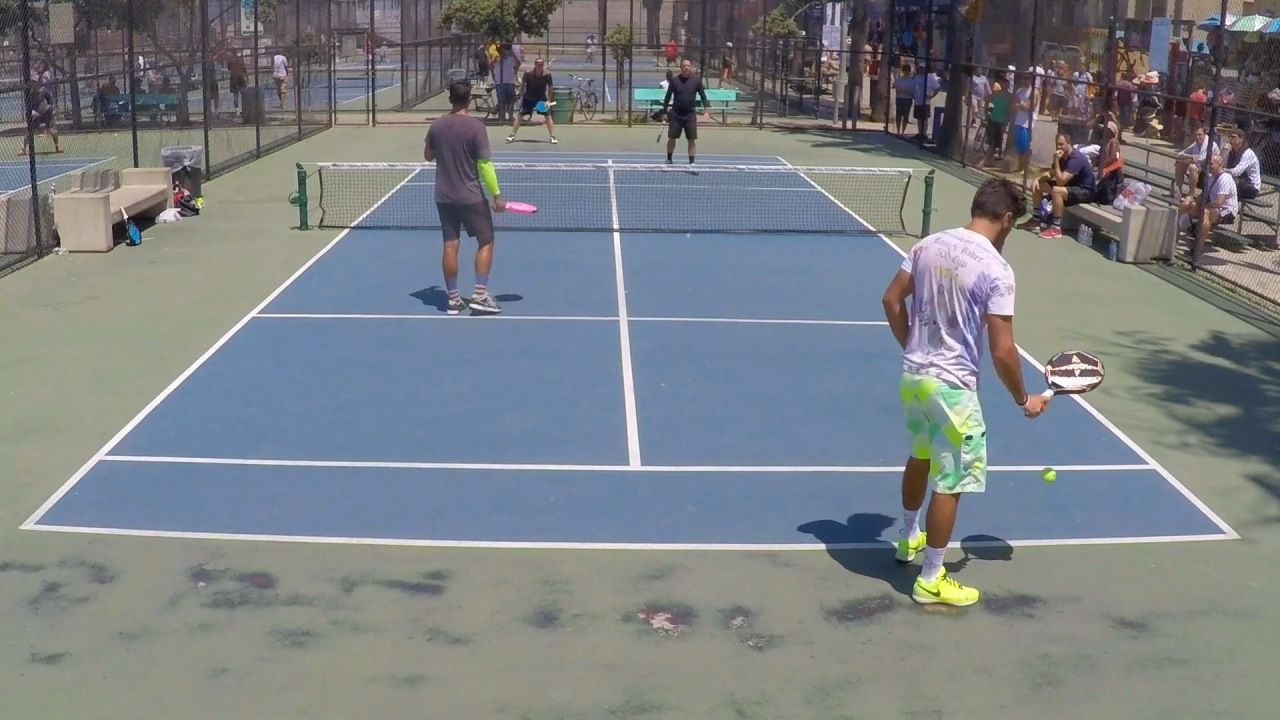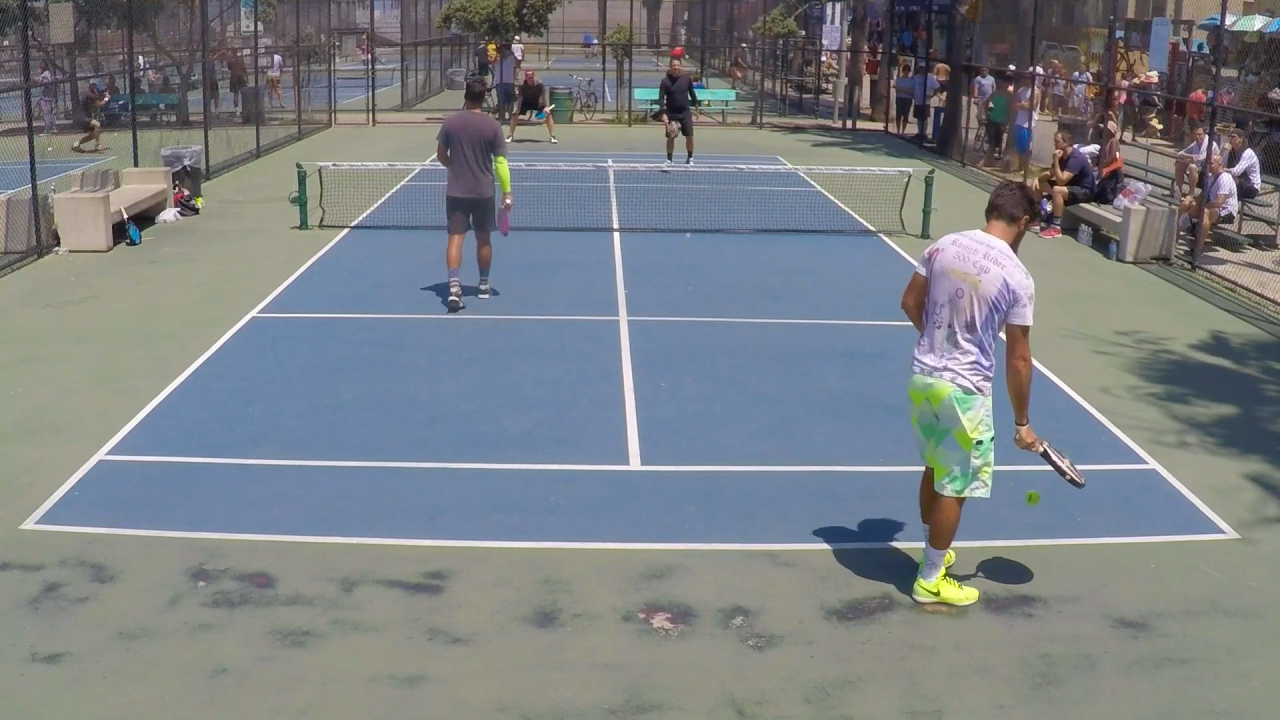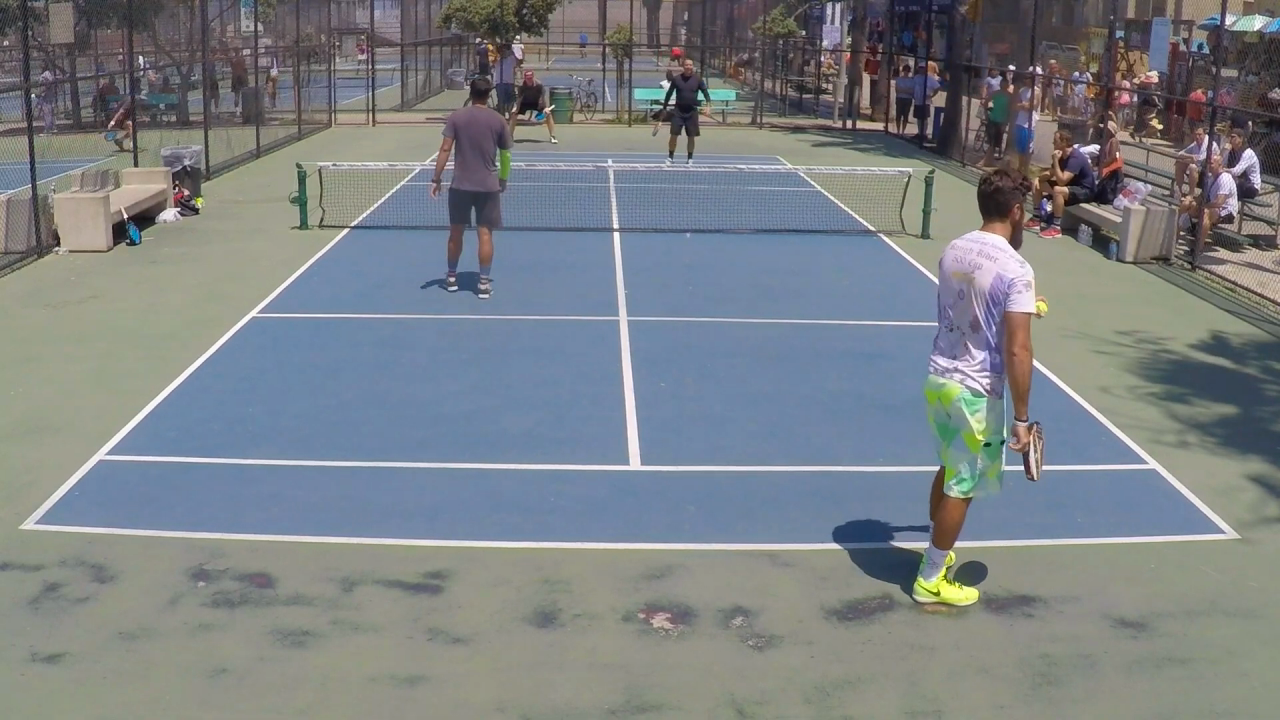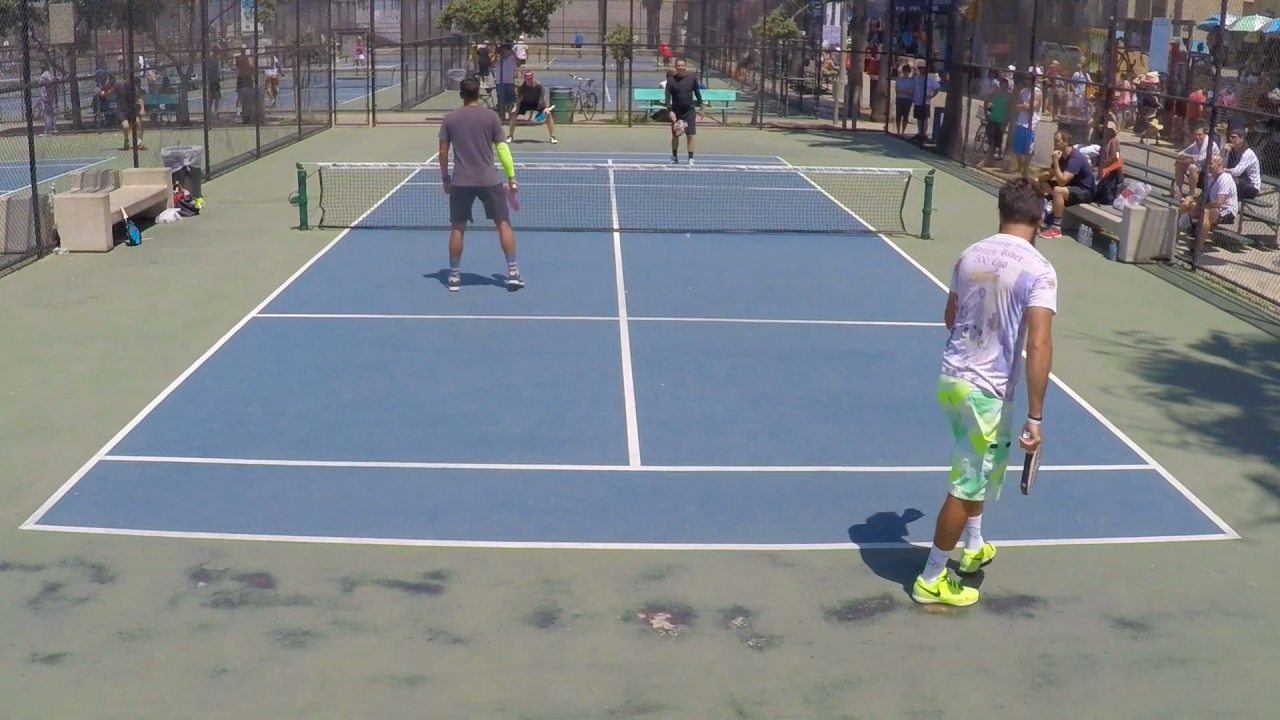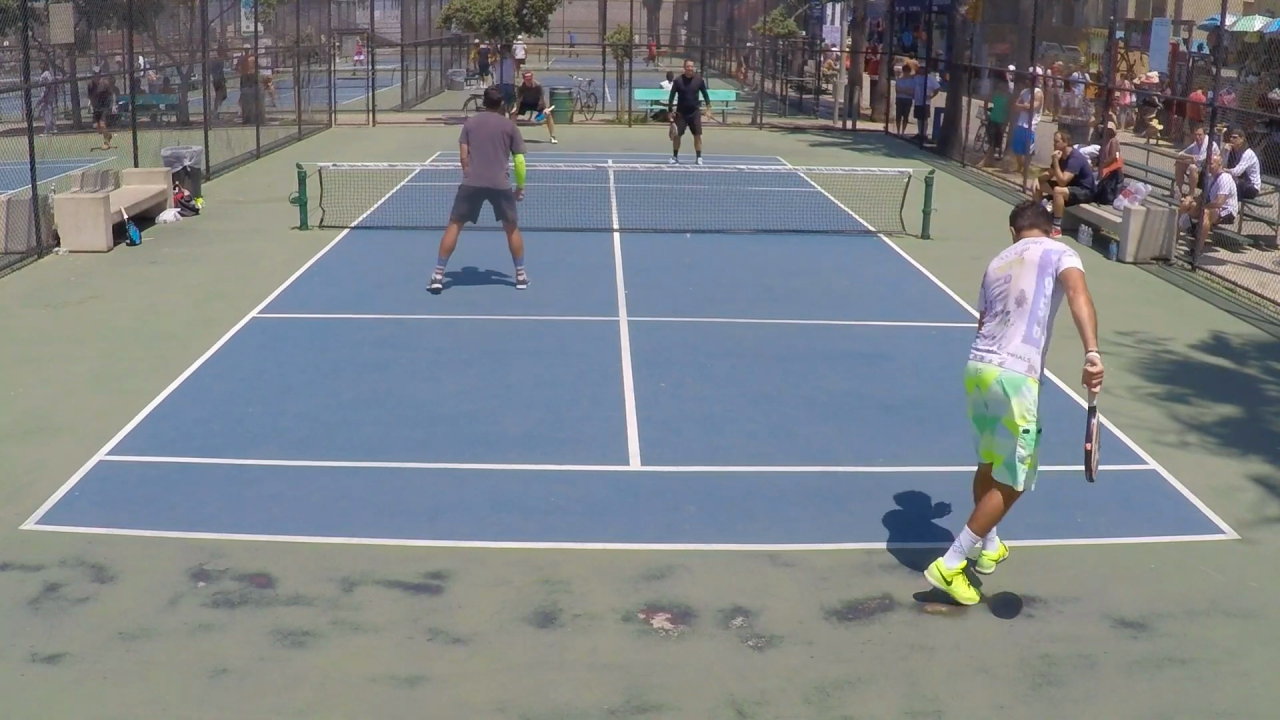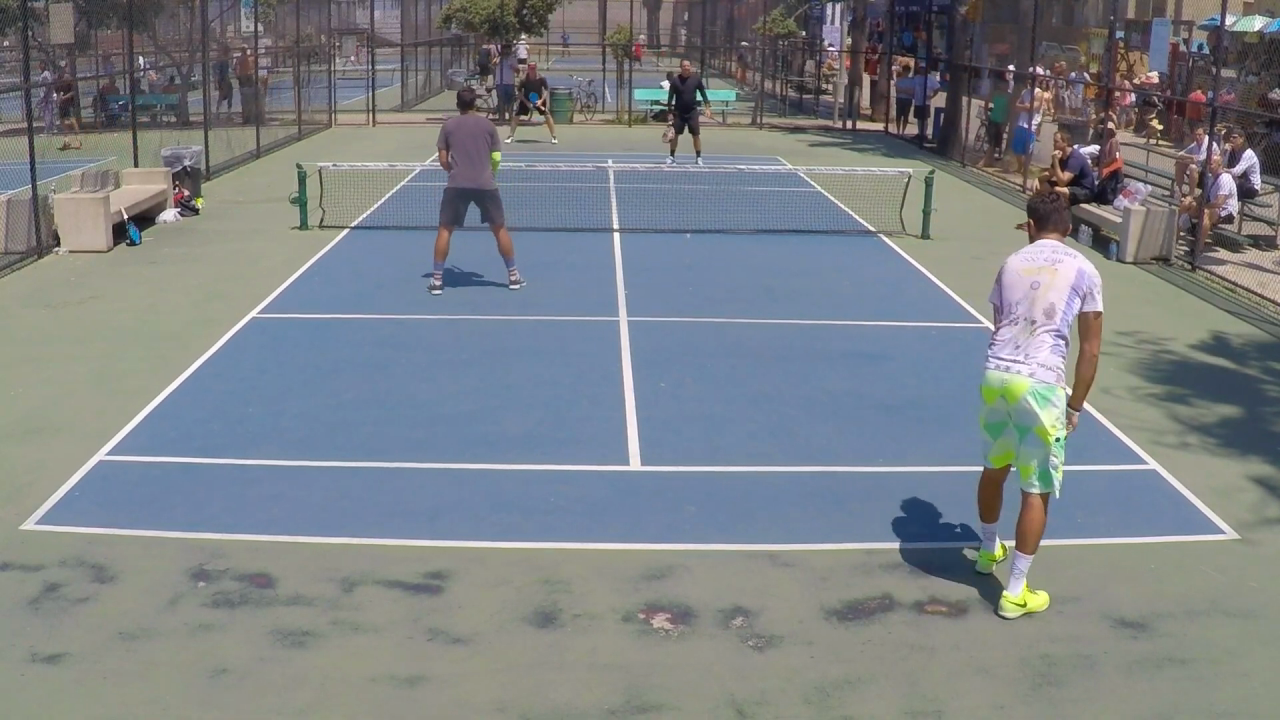
dt=0.5s
person 1, frame 1
left shoulder: (929, 244)
right shoulder: (996, 271)
left elbow: (891, 298)
right elbow: (1002, 351)
right wrist: (1024, 399)
left hip: (912, 374)
right hip: (951, 385)
left knee: (920, 458)
right knee: (949, 484)
left ankle: (909, 538)
right ankle: (930, 580)
person 1, frame 2
left shoulder: (943, 246)
right shoulder: (1017, 277)
left elbow: (910, 302)
right elbow: (1018, 360)
right wrist: (1022, 422)
left hip: (922, 378)
right hip: (964, 390)
left knee: (935, 470)
right knee: (954, 487)
left ankle: (934, 553)
right ankle: (930, 580)
person 1, frame 3
left shoulder: (952, 251)
right shoulder: (1016, 270)
right elbow: (1018, 351)
right wrist: (1022, 418)
left hip: (938, 379)
right hip: (977, 391)
left knee: (948, 472)
right knee: (962, 489)
left ankle: (936, 554)
right ankle: (930, 580)
person 1, frame 4
left shoulder: (970, 255)
right shoulder: (1038, 269)
right elbow: (1039, 346)
right wrist: (1034, 417)
left hip: (951, 376)
right hip: (988, 391)
left knee: (970, 474)
right knee: (966, 487)
left ankle: (974, 548)
right ankle: (931, 580)
person 1, frame 5
left shoulder: (998, 262)
right shoulder: (1059, 252)
right elbow: (1078, 296)
right wrist: (1092, 353)
left hip: (976, 366)
right hip: (1014, 374)
left knee: (988, 465)
right knee: (1009, 483)
left ankle: (989, 547)
right ankle: (949, 565)
person 1, frame 6
left shoulder: (1011, 263)
right shoulder: (1084, 271)
right elbow: (1090, 350)
right wrist: (1073, 408)
left hip: (994, 374)
right hip: (1039, 384)
left knee: (994, 468)
right knee: (1037, 491)
left ankle: (989, 550)
right ankle: (1015, 592)
person 2, frame 1
left shoulder: (436, 125)
right shoulder: (476, 127)
left elbow: (428, 156)
right elbow: (484, 165)
right wrist: (496, 196)
left hip: (443, 196)
right hip: (471, 196)
left knee: (450, 245)
right knee: (486, 243)
left ankle: (453, 298)
right ankle: (480, 295)
person 2, frame 2
left shoulder: (450, 122)
right shoulder: (492, 125)
left elbow: (441, 156)
right elbow: (500, 161)
right wrist: (507, 191)
left hip: (456, 190)
right hip: (483, 191)
left knee: (455, 238)
right knee: (483, 238)
left ankle: (454, 287)
right ankle: (484, 285)
person 2, frame 3
left shoulder: (456, 117)
right shoulder: (498, 120)
left elbow: (445, 150)
right elbow: (505, 155)
left wrist: (436, 179)
right wrist: (503, 178)
left hip: (460, 185)
right hip: (488, 186)
left knee: (456, 231)
right knee: (485, 234)
left ankle: (452, 277)
right ankle: (484, 284)
person 2, frame 4
left shoulder: (450, 118)
right shoulder: (491, 116)
left elbow: (443, 152)
right elbow: (502, 148)
left wrist: (445, 178)
right wrist: (511, 177)
left hip: (460, 181)
right hip: (489, 180)
left knee: (457, 228)
right knee: (503, 223)
left ankle: (454, 276)
right ankle: (513, 272)
person 2, frame 5
left shoulder: (470, 123)
right shoulder: (510, 126)
left elbow: (463, 156)
right elbow: (520, 161)
right wrist: (520, 187)
left hip: (471, 183)
right hip: (500, 184)
left knee: (454, 226)
right knee: (512, 228)
left ankle: (438, 275)
right ankle: (520, 275)
person 2, frame 6
left shoulder: (448, 126)
right shoulder: (488, 125)
left elbow: (443, 161)
right elbow: (496, 158)
left hip: (456, 185)
right hip: (486, 185)
left knee: (445, 229)
right knee: (499, 229)
left ankle: (437, 280)
right ankle: (513, 276)
